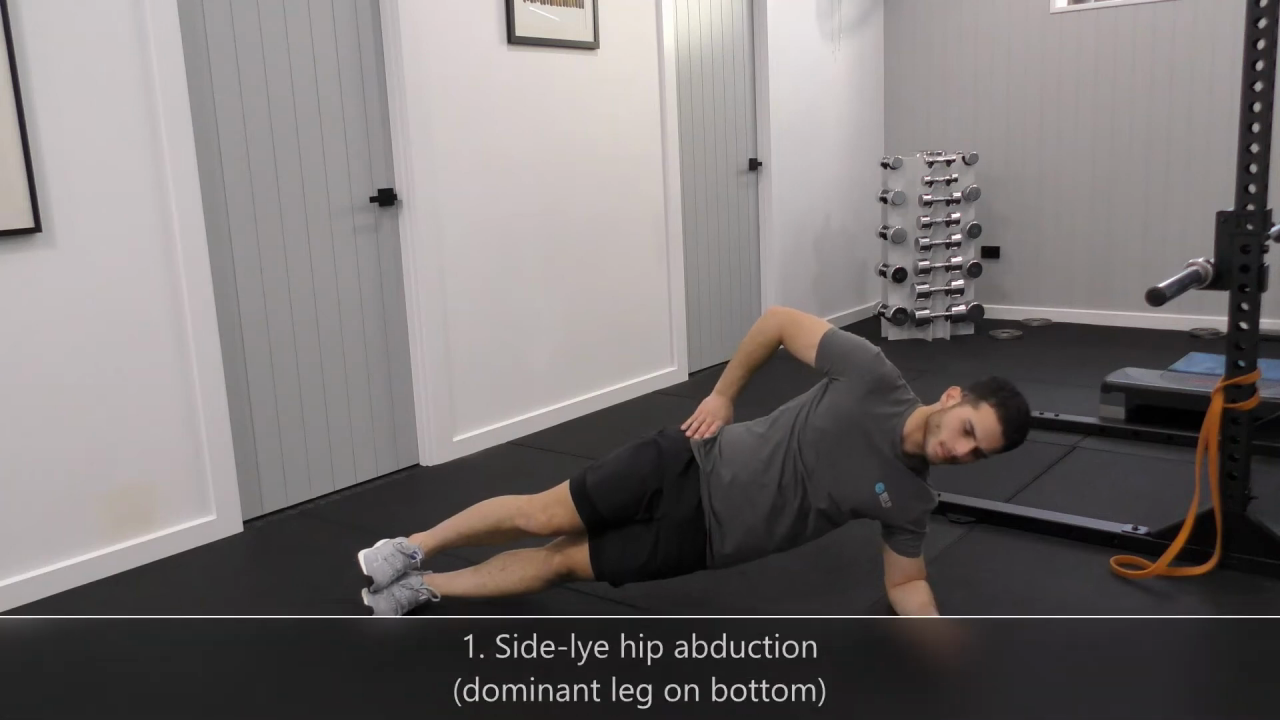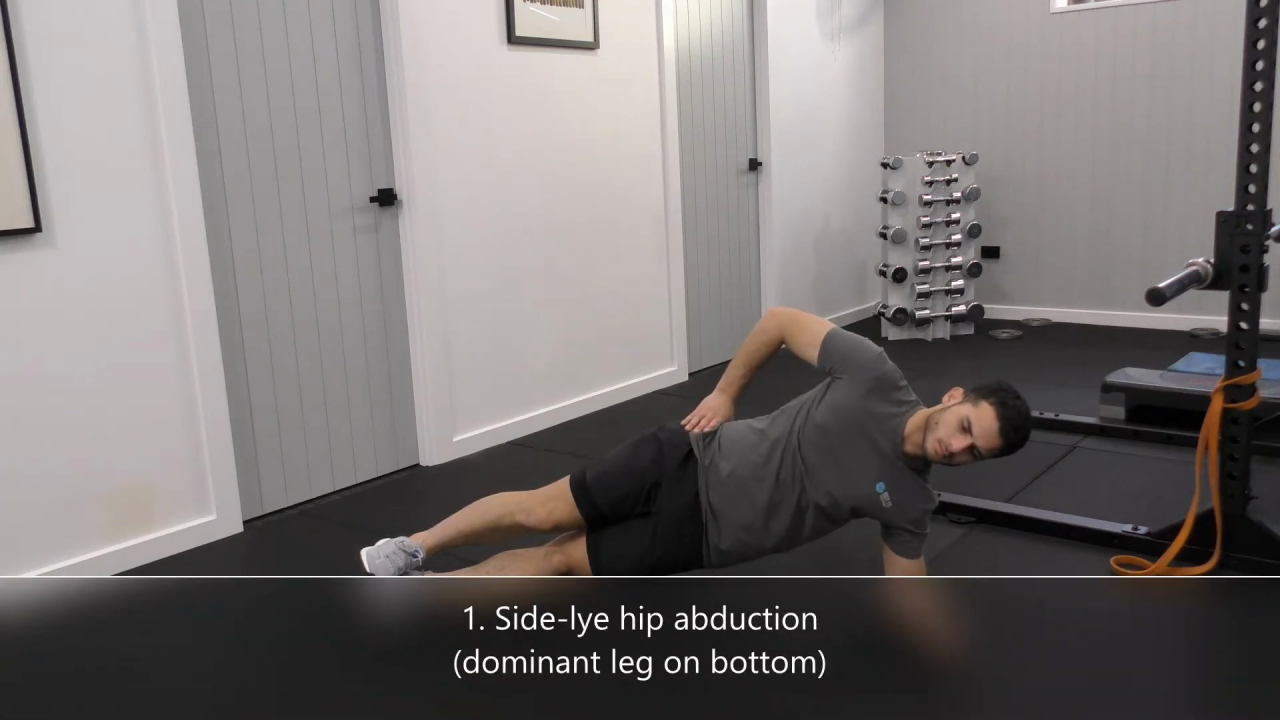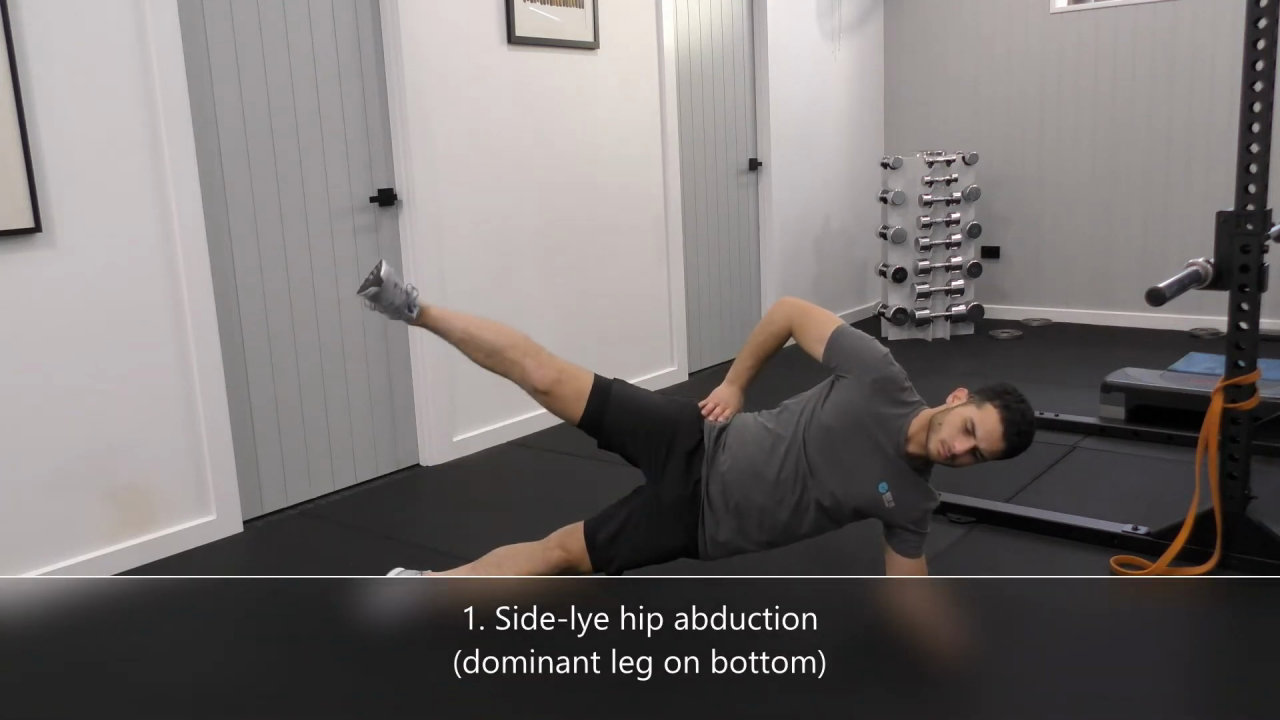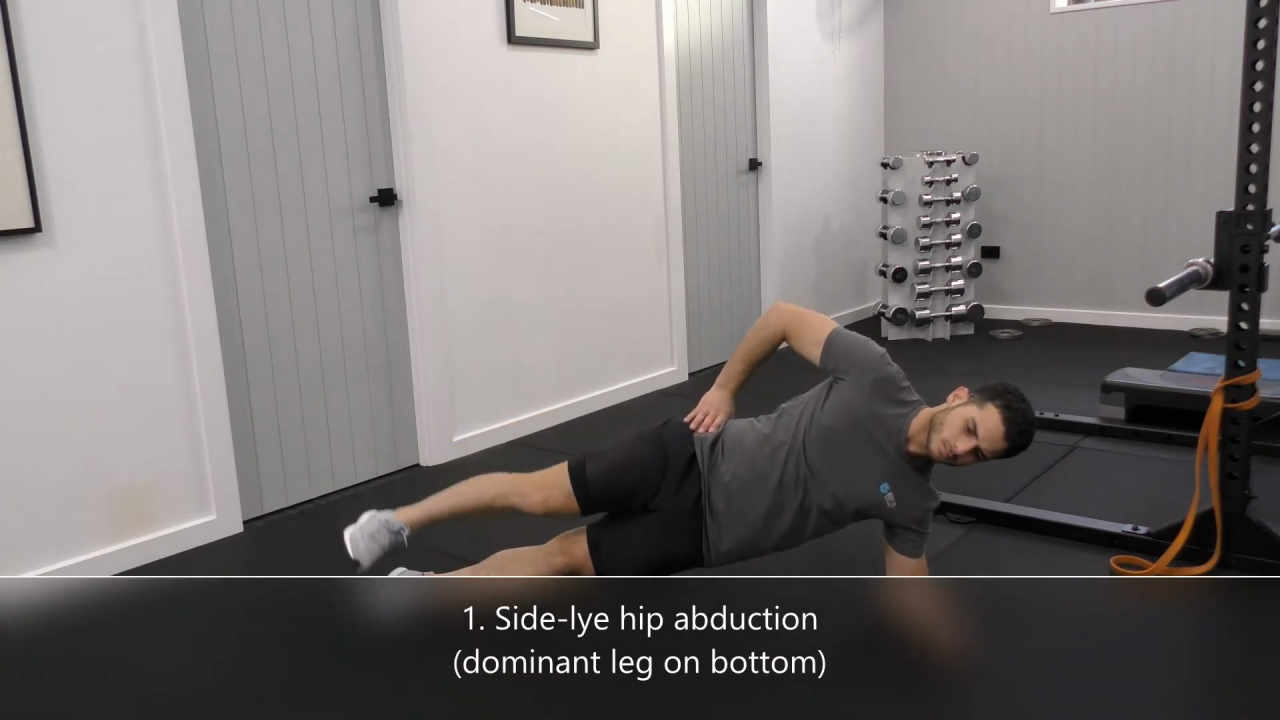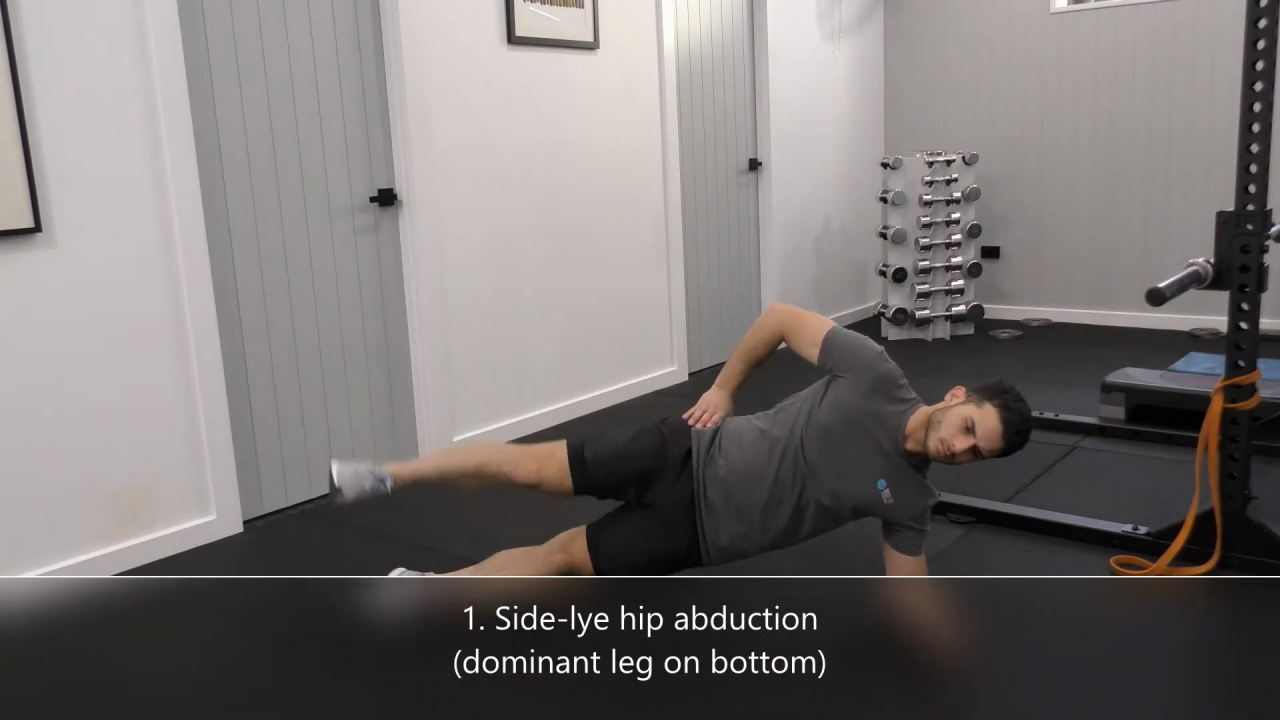
dt=1s
person 1, frame 1
left shoulder: (910, 499)
right shoulder: (872, 376)
left elbow: (904, 581)
right elbow: (778, 320)
left wrist: (933, 617)
right wrist: (722, 395)
left hip: (703, 534)
right hip: (693, 466)
left knee: (561, 562)
right knee: (544, 518)
left ankle: (422, 590)
right ankle: (413, 548)
person 1, frame 2
left shoulder: (909, 500)
right shoulder: (874, 374)
left elbow: (905, 586)
right elbow: (780, 321)
right wrist: (724, 393)
left hip: (701, 531)
right hip: (693, 461)
left knee: (564, 557)
right knee: (541, 512)
right ankle: (415, 548)
person 1, frame 3
left shoulder: (910, 497)
right shoulder: (879, 378)
left elbow: (907, 587)
right elbow: (791, 311)
right wrist: (734, 385)
left hip: (698, 517)
right hip: (696, 444)
left knee: (561, 554)
right knee: (544, 374)
right ankle: (418, 309)
person 1, frame 4
left shoulder: (913, 499)
right shoulder: (878, 376)
left elbow: (907, 586)
right elbow: (784, 316)
right wrist: (724, 388)
left hip: (705, 530)
right hip: (697, 461)
left knee: (565, 556)
right knee: (537, 493)
right ankle: (401, 521)
person 1, frame 5
left shoulder: (909, 497)
right shoulder: (875, 374)
left elbow: (907, 587)
right elbow: (782, 316)
right wrist: (723, 389)
left hip: (702, 530)
right hip: (695, 459)
left knee: (563, 555)
right knee: (532, 466)
right ankle: (387, 478)
